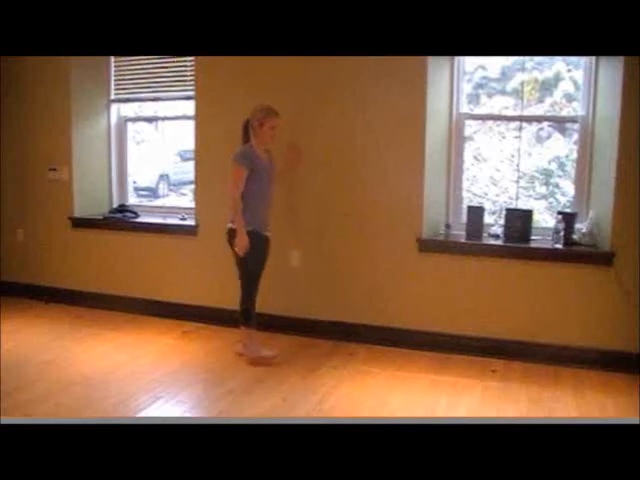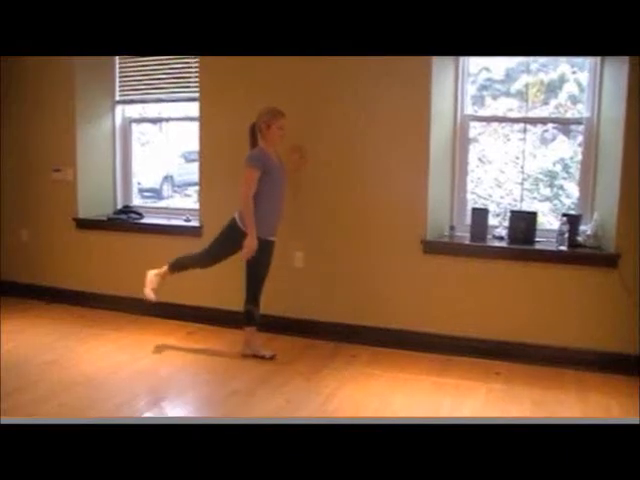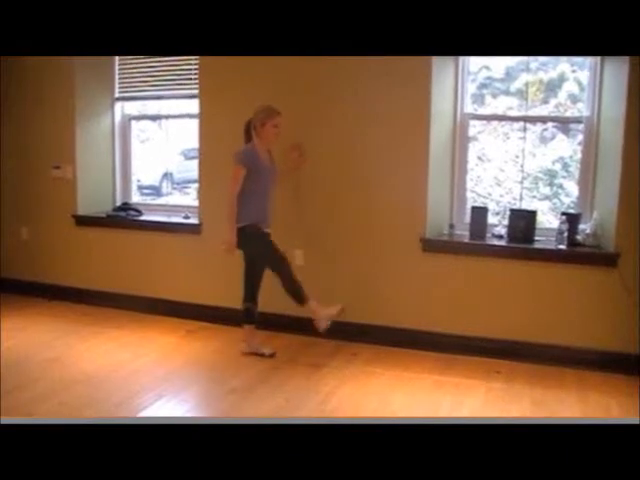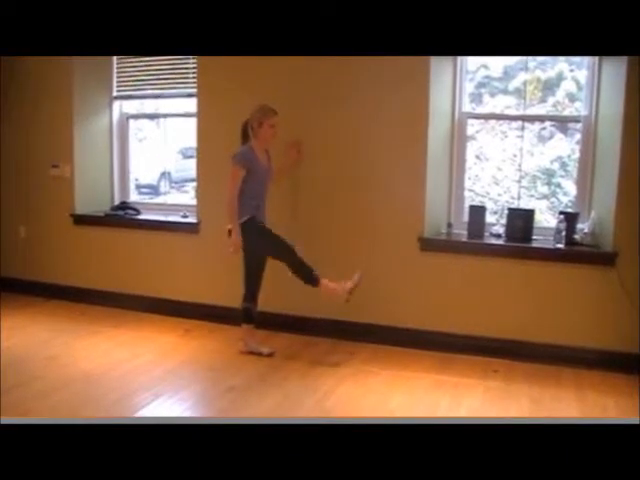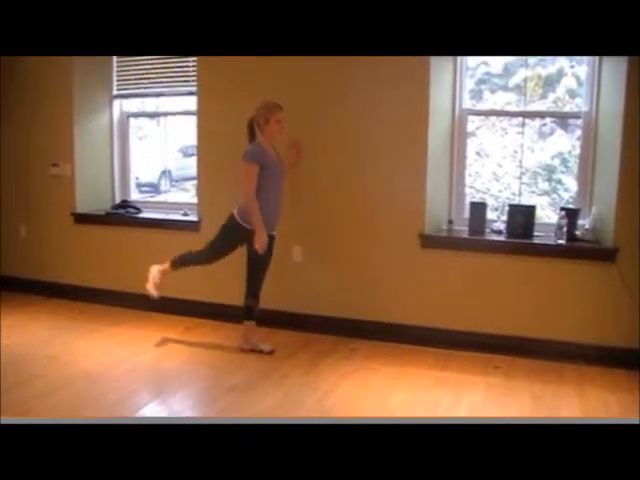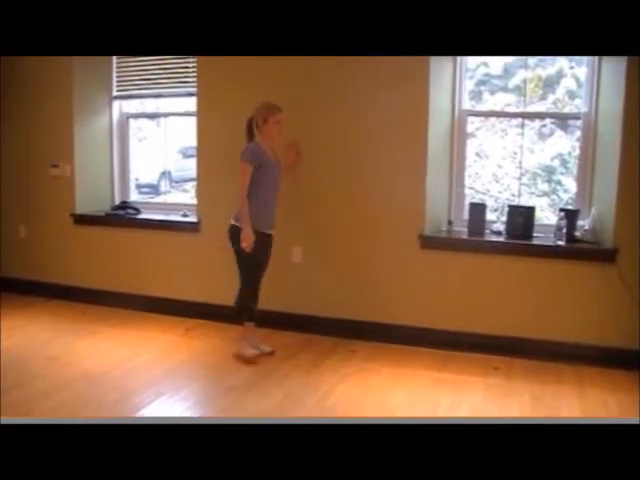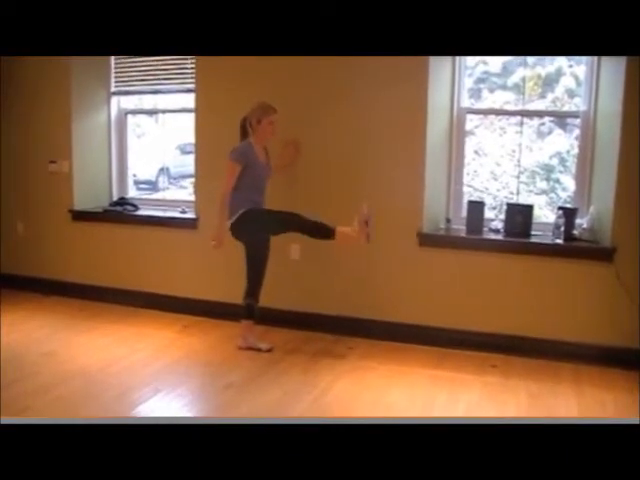
dt=0.4s
person 1, frame 1
left shoulder: (268, 154)
right shoulder: (245, 154)
right elbow: (235, 195)
right wrist: (241, 231)
left hip: (261, 231)
right hip: (245, 230)
left knee: (250, 285)
right knee: (249, 284)
left ankle: (247, 341)
right ankle: (249, 342)
person 1, frame 2
left shoulder: (276, 156)
right shoulder: (257, 156)
right elbow: (247, 197)
left wrist: (293, 165)
right wrist: (251, 234)
left hip: (267, 235)
right hip: (244, 227)
left knee: (255, 289)
right knee: (205, 258)
left ankle: (250, 342)
right ankle: (158, 274)
person 1, frame 3
left shoulder: (267, 153)
right shoulder: (245, 154)
right elbow: (233, 194)
left wrist: (292, 165)
right wrist: (231, 230)
left hip: (259, 227)
right hip: (244, 226)
left knee: (253, 284)
right knee: (281, 264)
left ankle: (250, 340)
right ankle: (315, 311)
person 1, frame 4
left shoulder: (265, 154)
right shoulder: (243, 155)
right elbow: (232, 195)
left wrist: (288, 164)
right wrist: (235, 231)
left hip: (255, 225)
right hip: (245, 224)
left knee: (253, 284)
right knee: (288, 254)
left ankle: (249, 340)
right ankle: (333, 288)
person 1, frame 5
left shoulder: (274, 151)
right shoulder: (254, 151)
right elbow: (249, 194)
left wrist: (288, 163)
right wrist: (259, 229)
left hip: (266, 229)
right hip: (244, 224)
left knee: (255, 284)
right knee: (207, 255)
left ankle: (249, 337)
right ankle: (160, 270)
person 1, frame 6
left shoulder: (272, 153)
right shoulder: (251, 151)
right elbow: (242, 193)
left wrist: (284, 164)
right wrist: (246, 229)
left hip: (263, 230)
right hip: (245, 227)
left knee: (253, 283)
right knee: (249, 281)
left ankle: (249, 338)
right ankle: (243, 342)
person 1, frame 7
left shoulder: (263, 152)
right shoulder: (242, 151)
right elbow: (227, 190)
left wrist: (284, 161)
right wrist: (221, 226)
left hip: (255, 221)
right hip: (243, 219)
left knee: (255, 280)
right knee: (295, 222)
left ankle: (247, 336)
right ankle: (352, 232)
